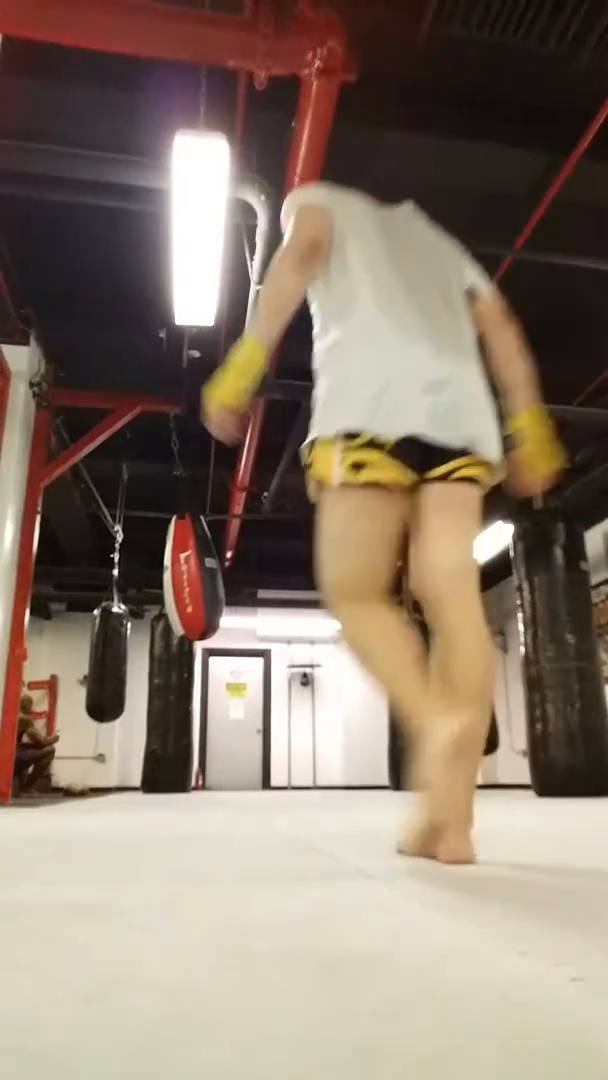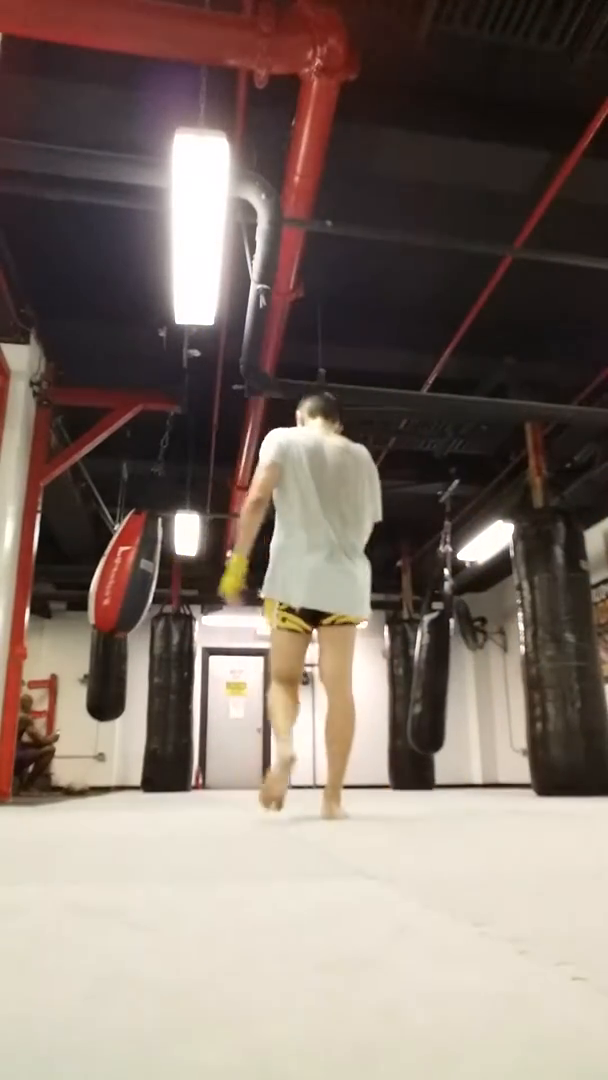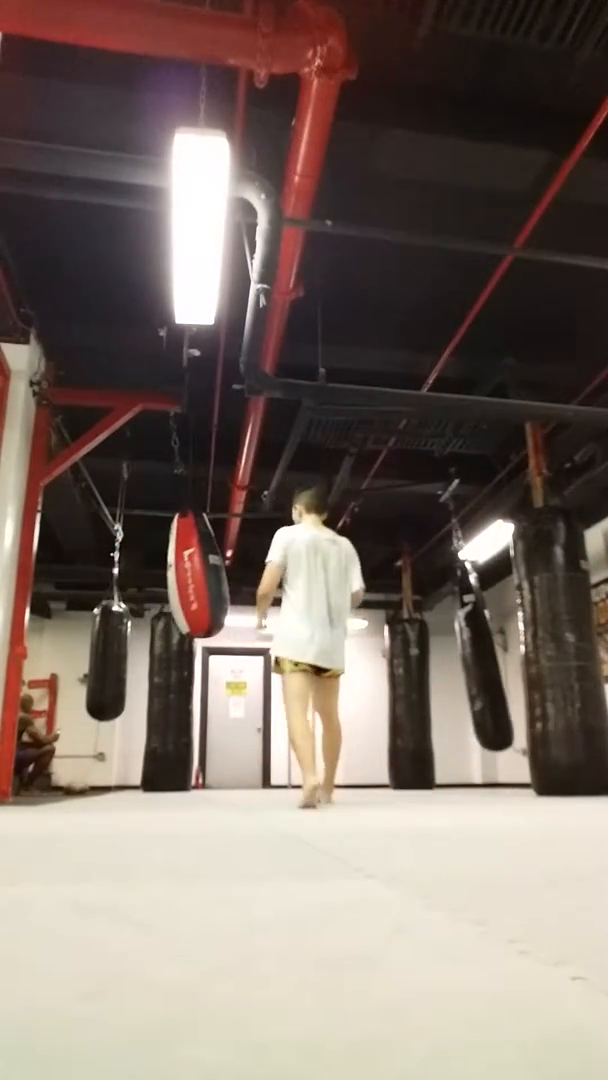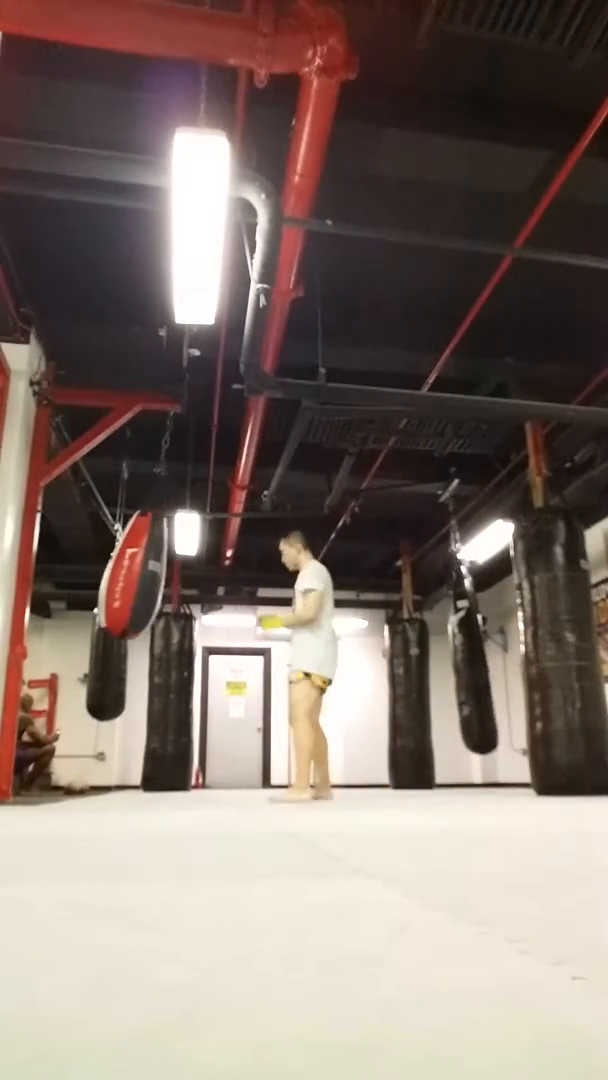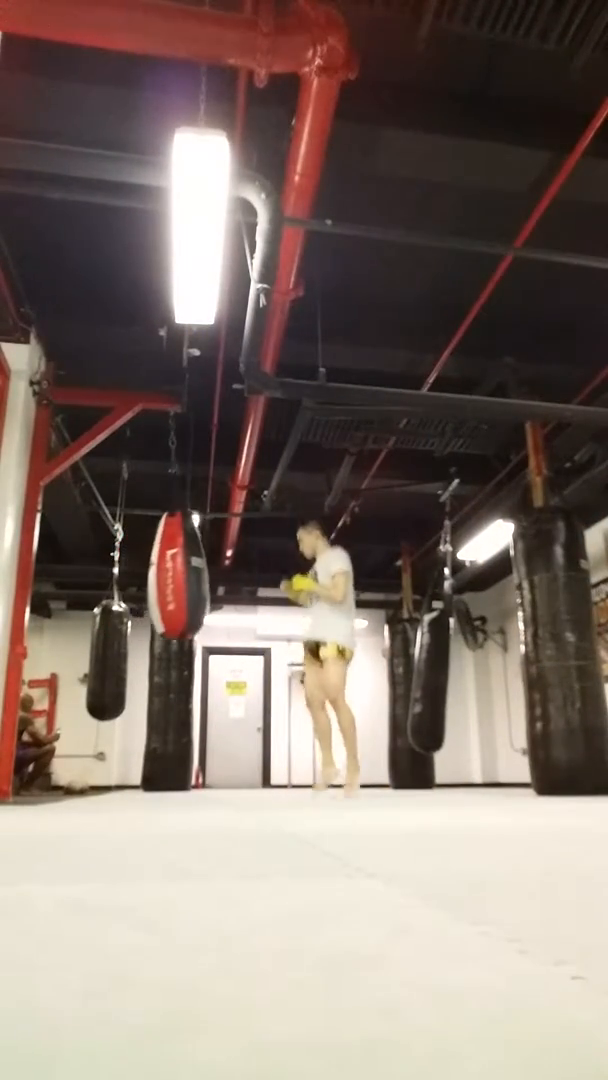
dt=1s
person 1, frame 1
left shoulder: (318, 200)
right shoulder: (432, 236)
left elbow: (300, 249)
right elbow: (497, 325)
left wrist: (248, 354)
right wrist: (529, 418)
left hip: (371, 400)
right hip: (461, 408)
left knee: (352, 590)
right knee: (451, 595)
left ankle: (437, 723)
right ankle: (452, 821)
person 1, frame 2
left shoulder: (283, 439)
right shoulder: (361, 456)
left elbow: (258, 498)
left wrist: (236, 561)
left hip: (292, 577)
right hip: (346, 580)
left knee: (284, 677)
right knee: (338, 687)
left ankle: (284, 746)
right ankle: (333, 797)
person 1, frame 3
left shoulder: (288, 535)
right shoulder: (344, 545)
left elbow: (265, 589)
right elbow: (357, 596)
left wrist: (261, 615)
left hip: (297, 636)
right hip: (333, 640)
left knee: (296, 710)
right knee: (329, 714)
left ankle: (310, 776)
right ankle: (327, 788)
person 1, frame 4
left shoulder: (313, 570)
right shoulder: (315, 573)
left elbow: (309, 614)
left wrist: (280, 621)
right wrist: (281, 620)
left hip: (313, 657)
right hip: (314, 657)
left knee: (299, 716)
right knee: (310, 721)
left ankle: (301, 787)
right ankle: (322, 786)
person 1, frame 5
left shoulder: (336, 555)
right shoulder: (317, 565)
left elbow: (338, 594)
left wrist: (309, 586)
right wrist: (295, 593)
left hip: (336, 637)
right hip: (315, 639)
left knee: (334, 696)
right knee: (314, 701)
left ankle: (353, 765)
right ankle: (328, 765)
